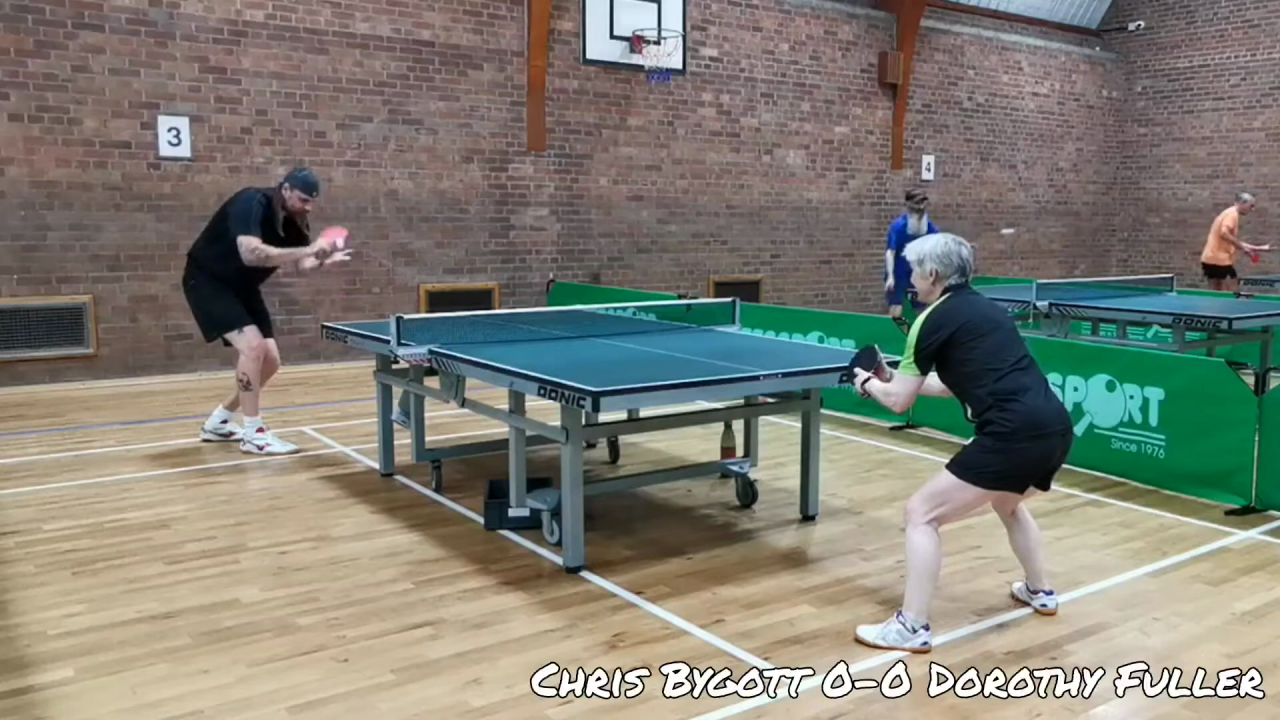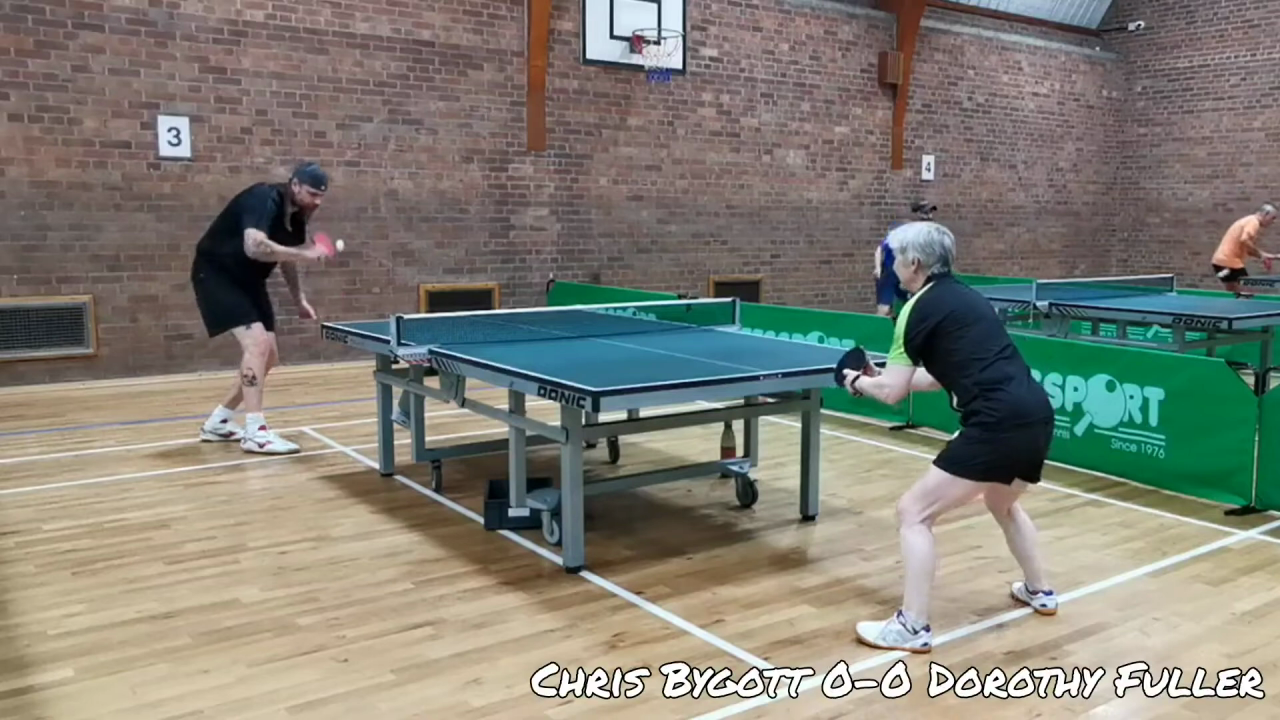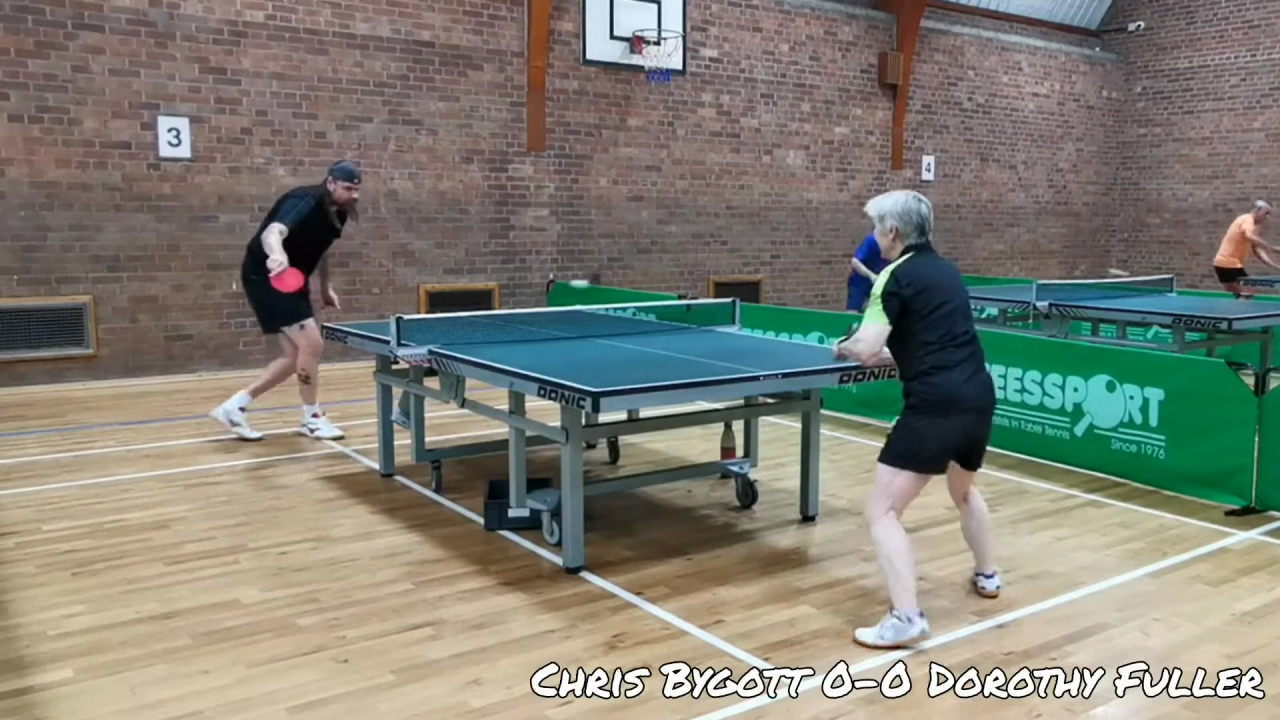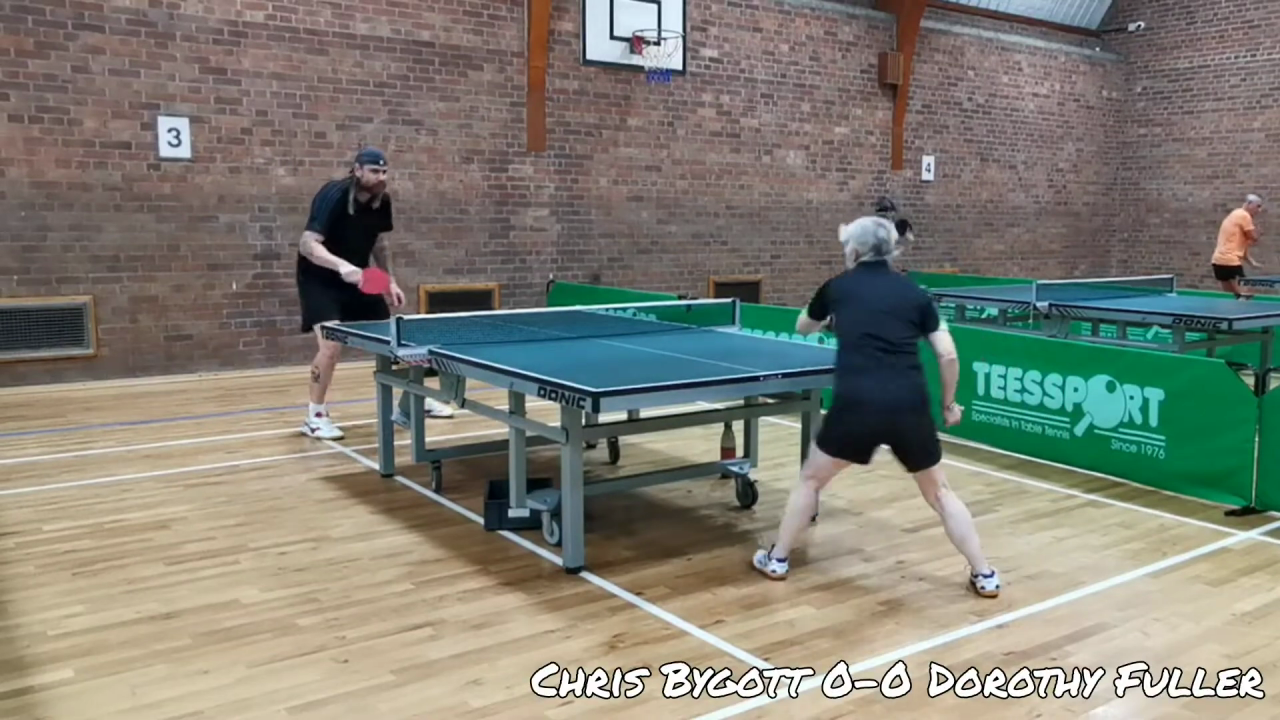
dt=0.4s
person 1, frame 1
left shoulder: (935, 319)
right shoulder: (983, 309)
left elbow: (898, 401)
left wrist: (867, 383)
right wrist: (894, 377)
left hip: (1015, 435)
right hip: (1056, 428)
left knee: (921, 513)
right knee: (1007, 503)
left ankle: (912, 627)
right ankle: (1040, 591)
person 1, frame 2
left shoulder: (920, 307)
right shoulder: (964, 297)
left elbow: (893, 393)
left wrist: (859, 381)
right wrist: (882, 374)
left hip: (999, 425)
right hip: (1037, 416)
left knee: (914, 512)
right knee: (1002, 502)
left ankle: (912, 627)
right ankle: (1039, 591)
person 1, frame 3
left shoulder: (897, 276)
right shoulder: (946, 271)
left elbow: (867, 348)
left wrist: (846, 346)
right wrist: (887, 353)
left hip: (934, 408)
right hip: (978, 399)
left knee: (881, 510)
right knee: (963, 491)
left ankle: (905, 618)
right ankle: (987, 575)
person 1, frame 4
left shoulder: (840, 286)
right shoulder: (915, 293)
left elbow: (802, 326)
right elbow: (947, 354)
right wrist: (949, 402)
left hip: (857, 404)
right hip: (908, 404)
left knee: (810, 479)
right knee: (938, 492)
left ankle: (778, 558)
right ankle: (985, 575)
person 2, frame 1
left shoulder: (295, 220)
right shoulder: (252, 203)
left elbow: (303, 262)
right elbow: (251, 254)
left wrist: (323, 259)
right wrist: (308, 250)
left hip: (243, 287)
right hip: (207, 281)
left knee: (270, 360)
right knee: (253, 347)
left ankle: (218, 422)
right ankle: (254, 432)
person 2, frame 2
left shoulder: (298, 214)
right shoulder: (264, 199)
left elbow: (288, 259)
right elbow: (255, 247)
left wrist: (299, 299)
right wrist: (305, 253)
left hip: (248, 280)
right hip: (216, 275)
left knee: (268, 356)
right knee: (257, 344)
left ankle: (218, 422)
right ankle: (256, 431)
person 2, frame 3
left shoulder: (338, 211)
right shoulder: (306, 202)
right elbow: (272, 233)
left wrist: (326, 286)
right wrist: (277, 256)
right hip: (266, 276)
left knee: (294, 356)
right knee: (312, 343)
left ankle: (234, 408)
right ankle: (312, 417)
person 2, frame 4
left shoulder: (382, 202)
right shoulder: (332, 196)
right elbow: (307, 244)
left wrist: (389, 281)
right wrist: (341, 266)
left hip: (360, 281)
right hip: (320, 279)
right knee: (331, 346)
right ankle: (315, 416)
